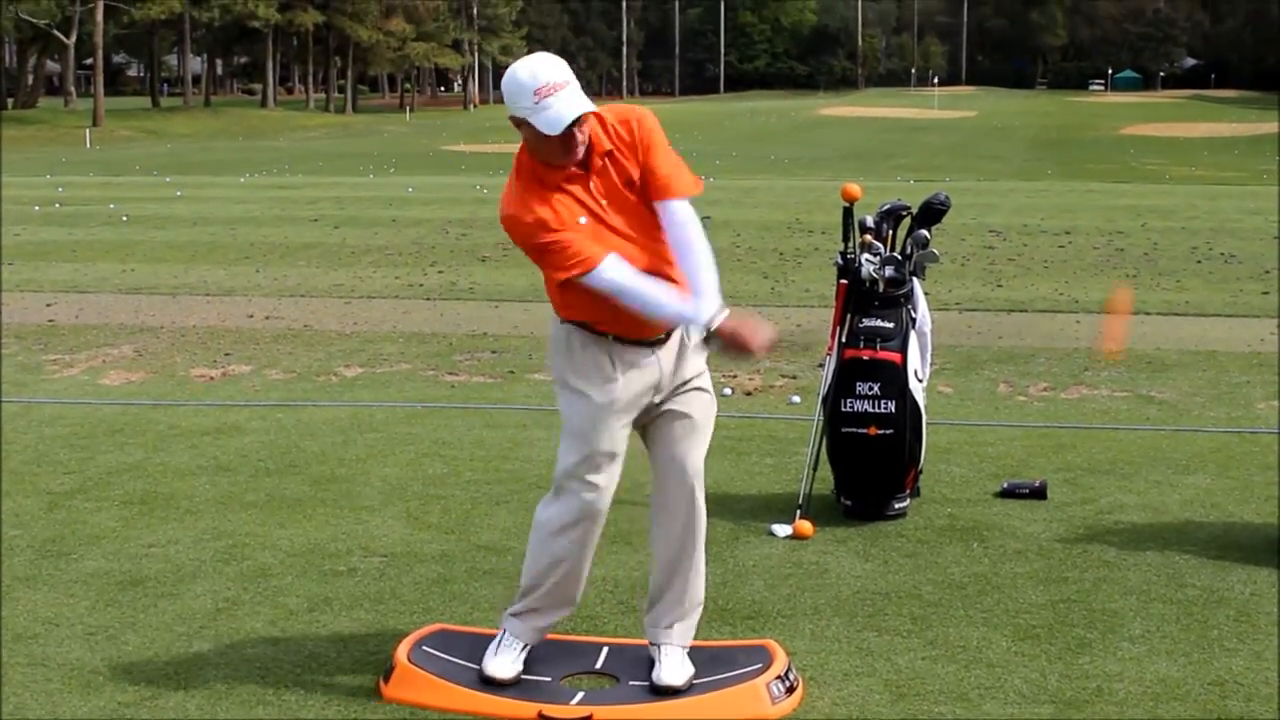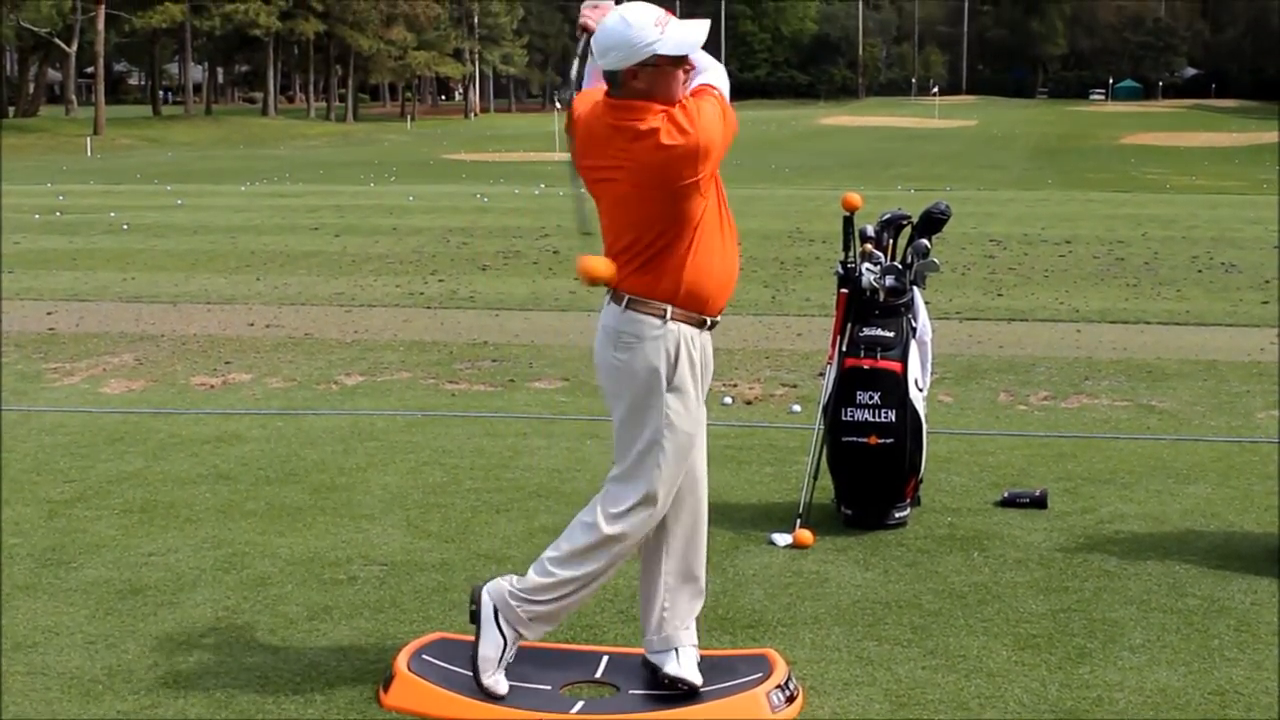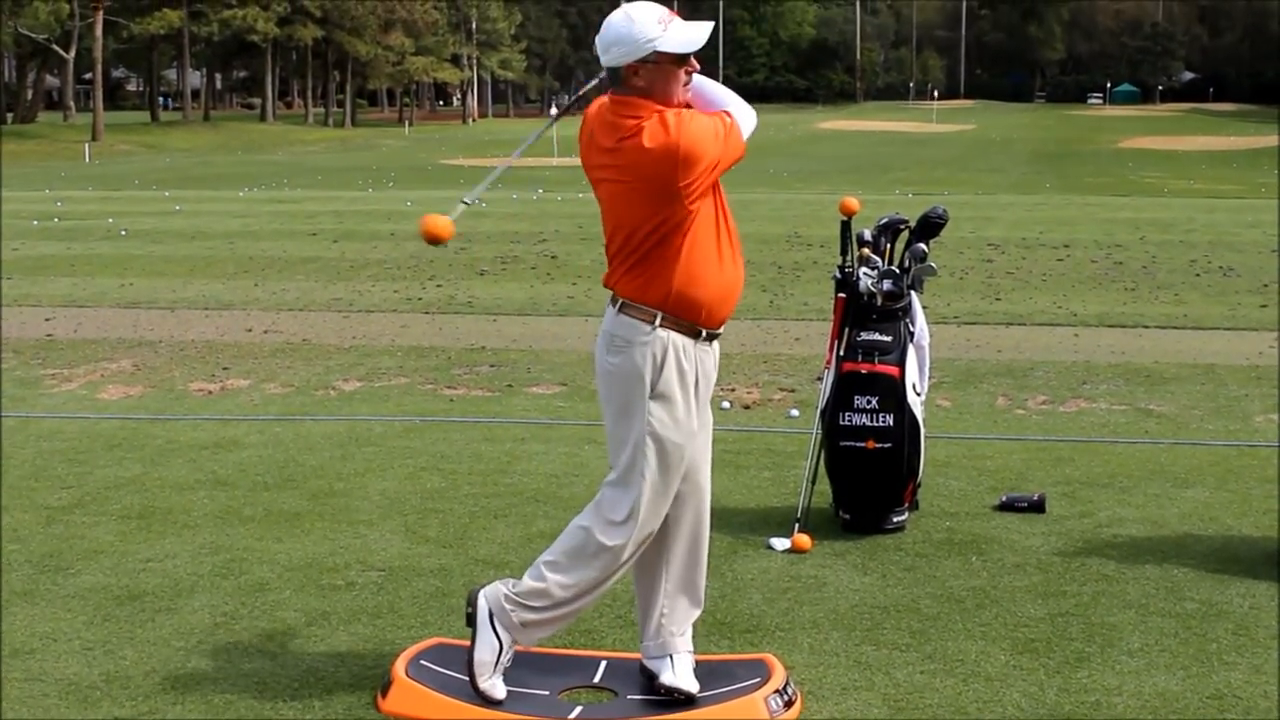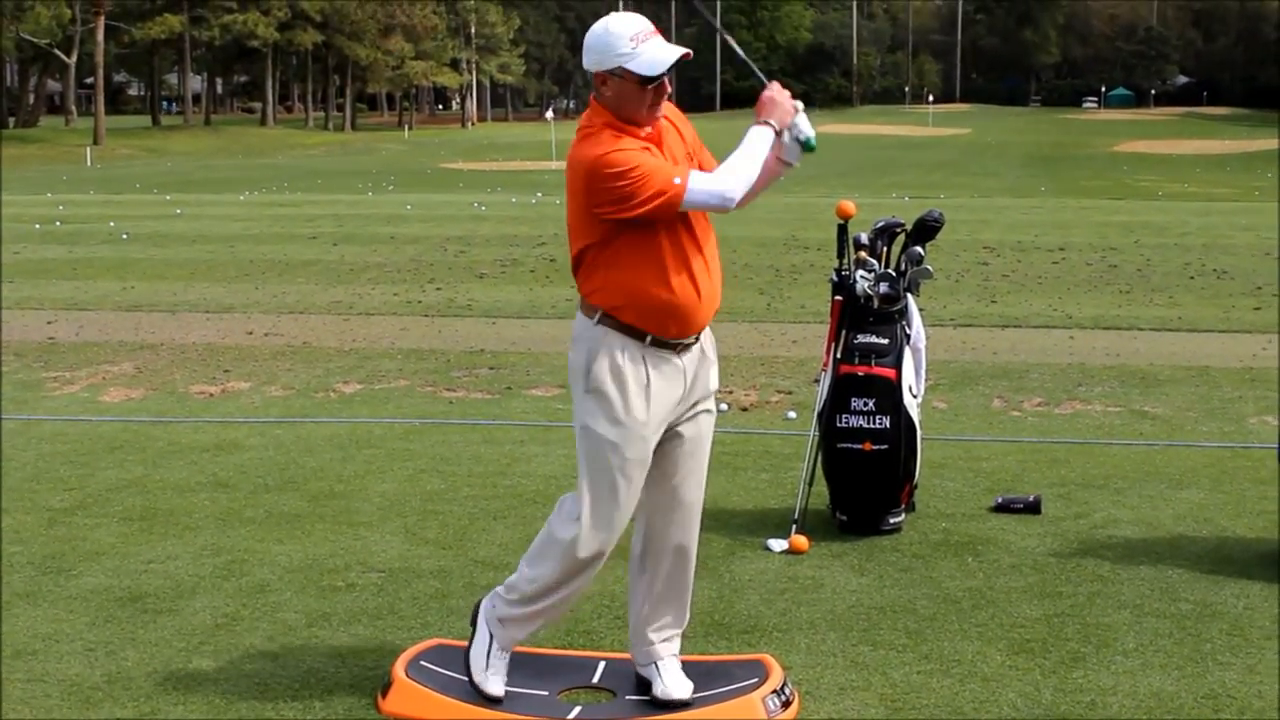
dt=0.4s
person 1, frame 1
left shoulder: (628, 125)
right shoulder: (527, 207)
left elbow: (678, 222)
right elbow: (616, 279)
left wrist: (709, 315)
right wrist: (711, 321)
left hip: (677, 344)
right hip: (598, 353)
left knee: (683, 488)
right knee: (581, 495)
left ankle: (669, 636)
right ankle: (521, 626)
person 1, frame 2
left shoulder: (592, 117)
right shoulder: (687, 138)
right elbow: (714, 76)
left hip: (660, 332)
right hip: (658, 340)
left knee: (682, 492)
right knee: (638, 498)
left ankle: (671, 638)
right ankle: (511, 607)
person 1, frame 3
left shoulder: (605, 118)
right shoulder: (673, 140)
right elbow: (743, 119)
left wrist: (678, 77)
right wrist: (691, 80)
left hip: (682, 343)
right hip: (657, 348)
left knee: (685, 503)
right knee: (635, 508)
left ankle: (668, 646)
right ankle: (508, 611)
person 1, frame 4
left shoulder: (666, 120)
right shoulder: (600, 155)
left elbow: (719, 190)
right elbow: (715, 194)
left wrist: (777, 141)
right wrist: (767, 127)
left hip: (692, 352)
right hip: (622, 356)
left knee: (676, 514)
right knee: (599, 515)
left ankle: (655, 648)
right ankle: (502, 621)
